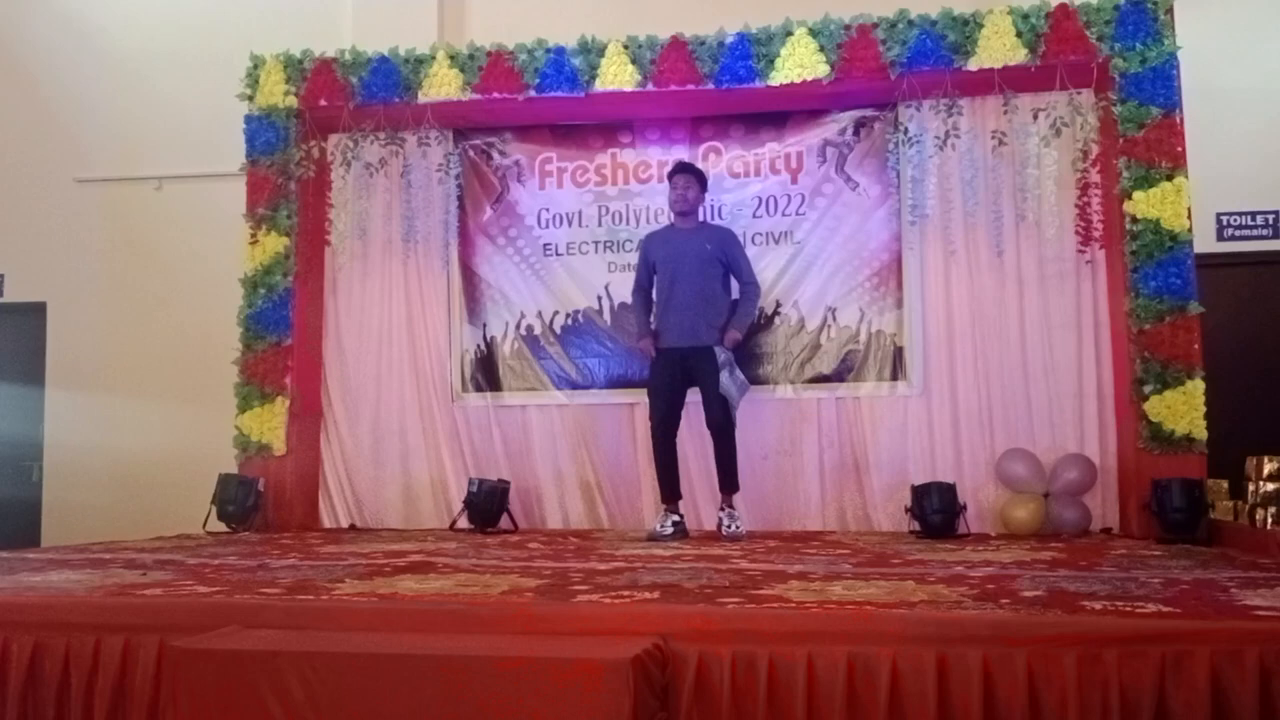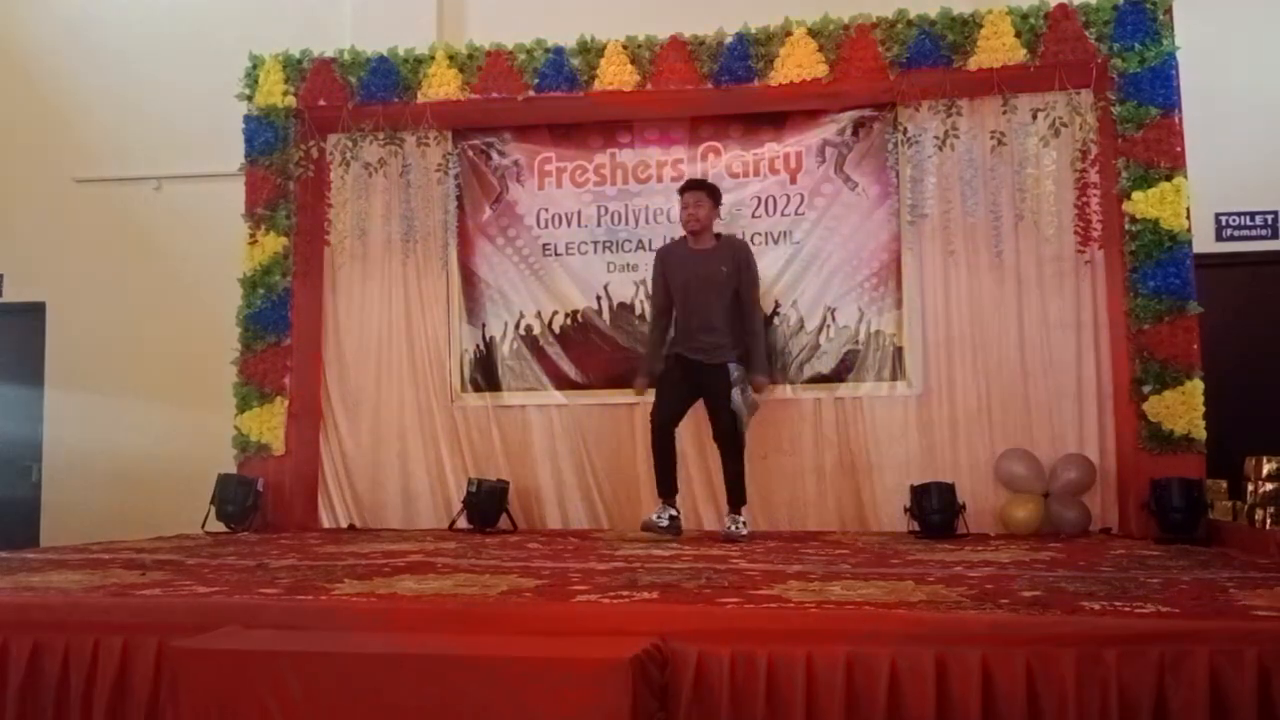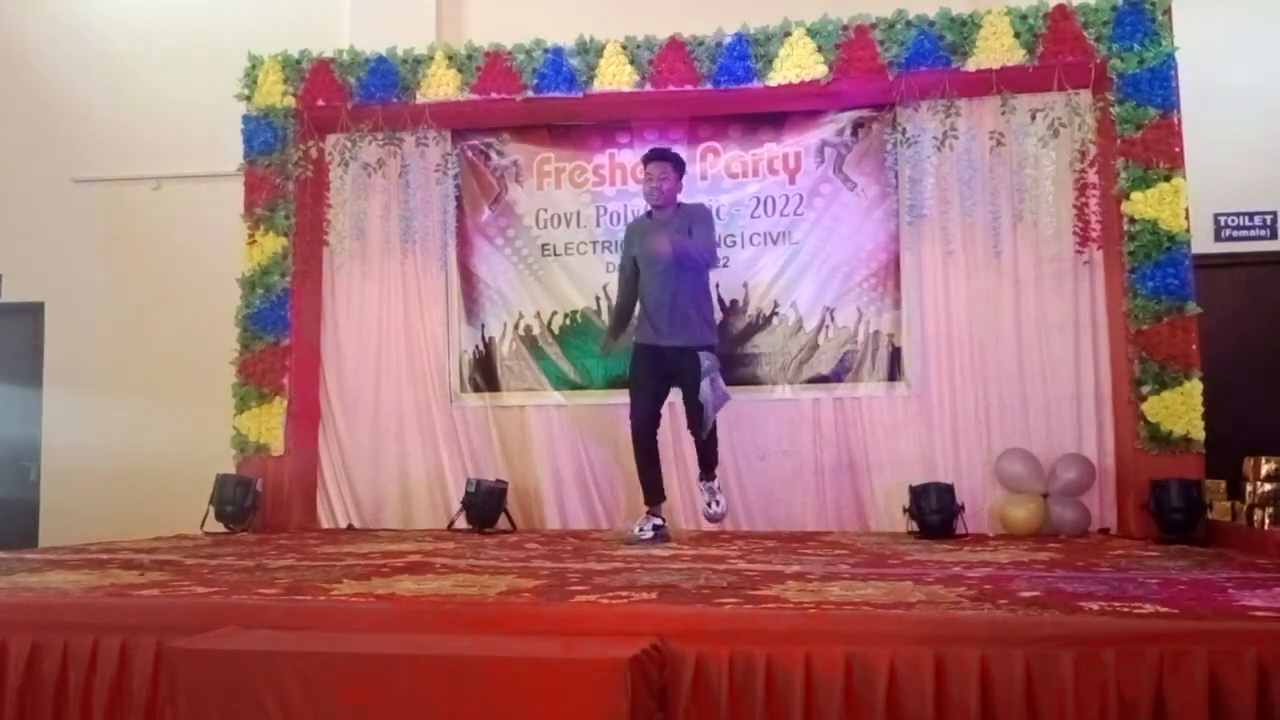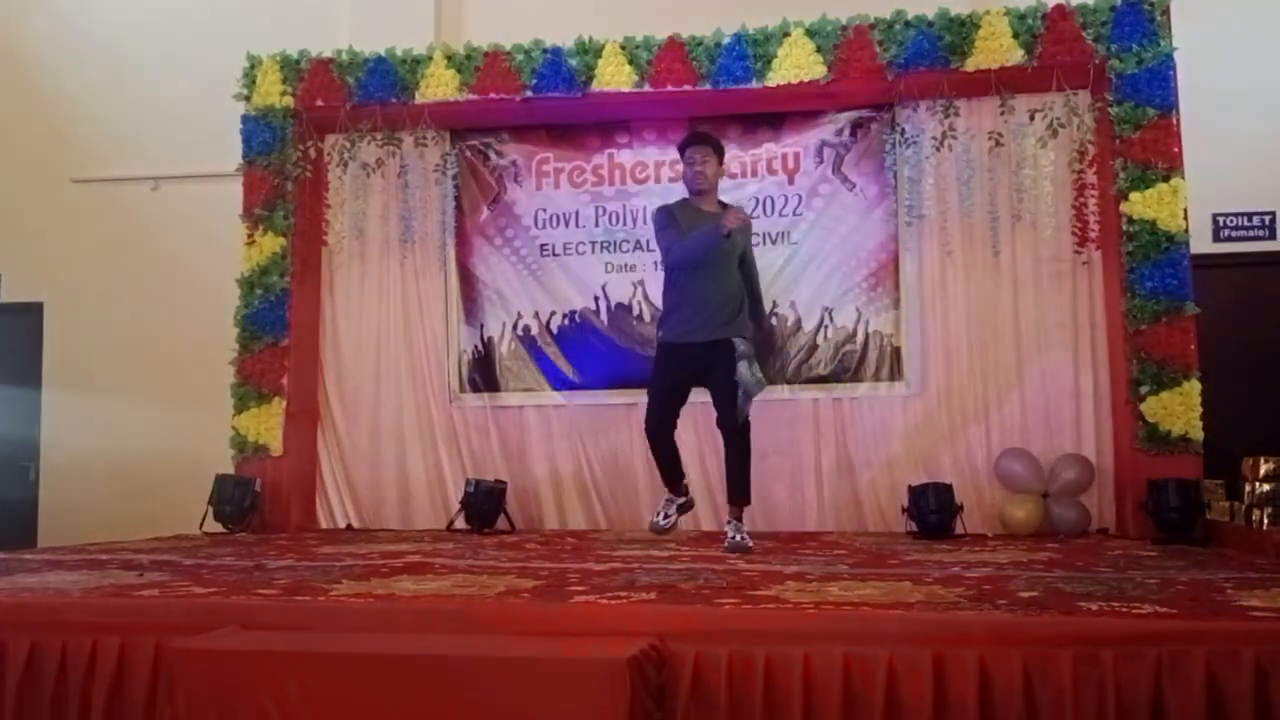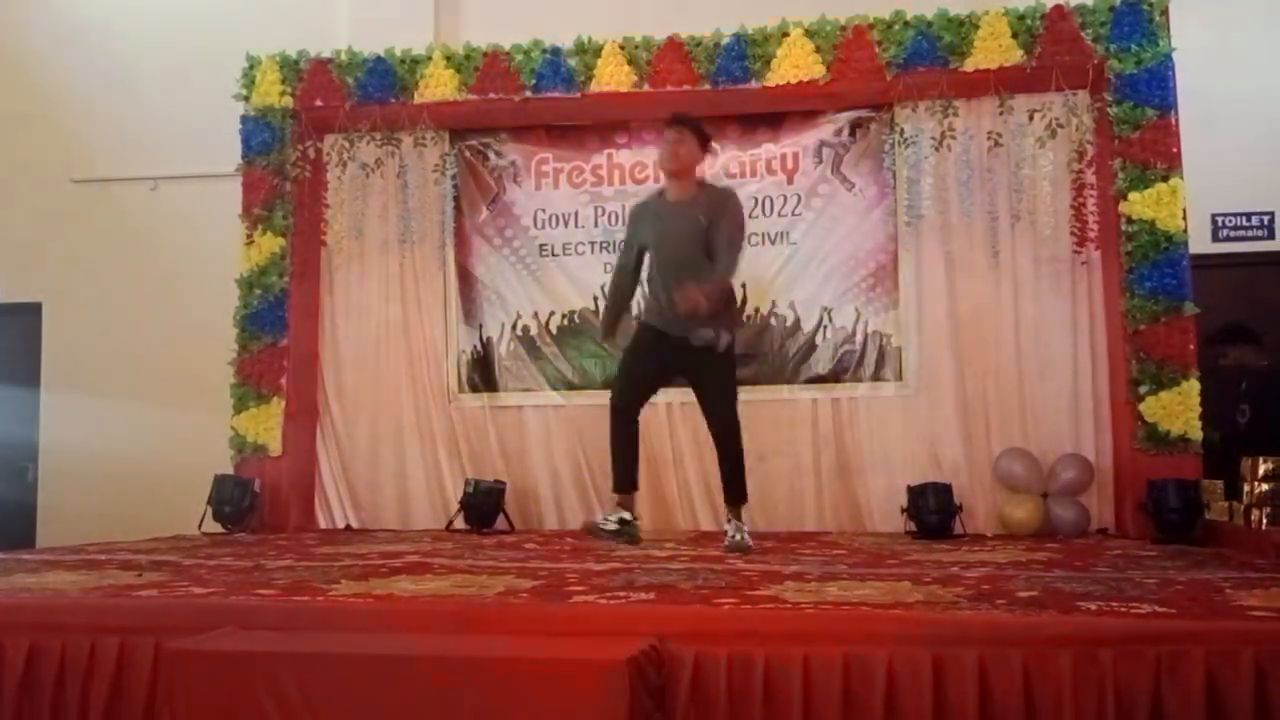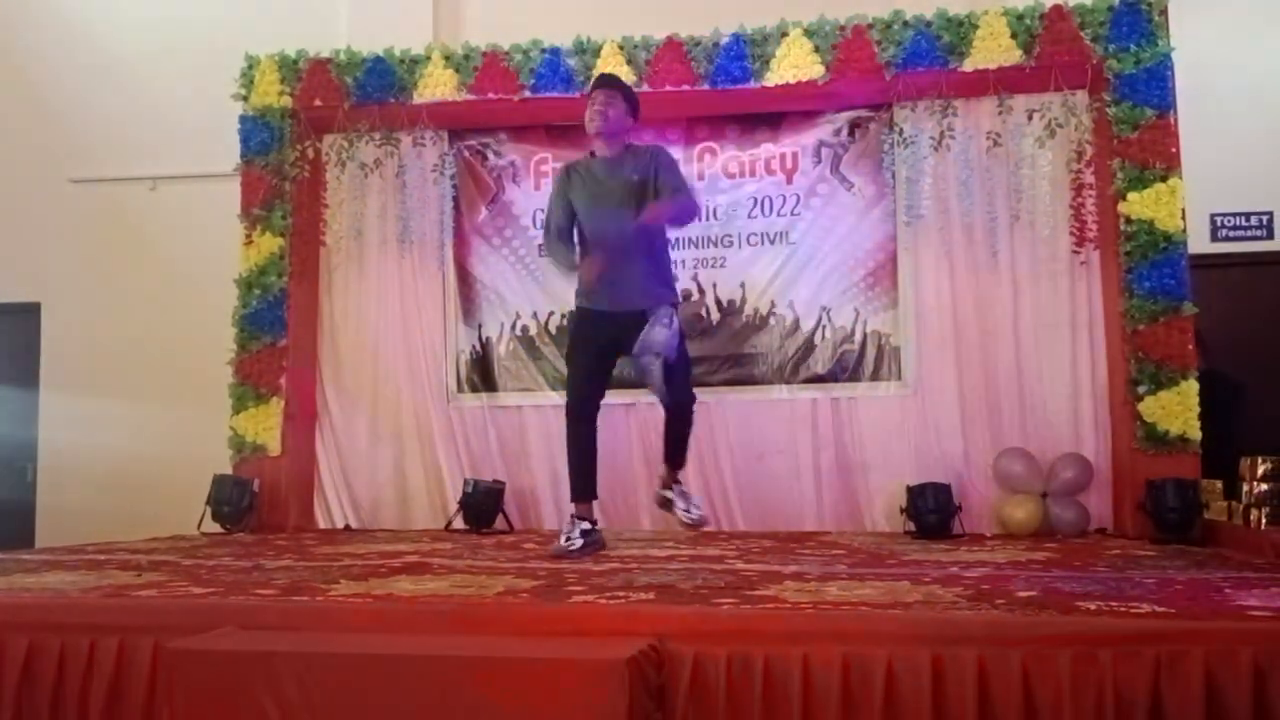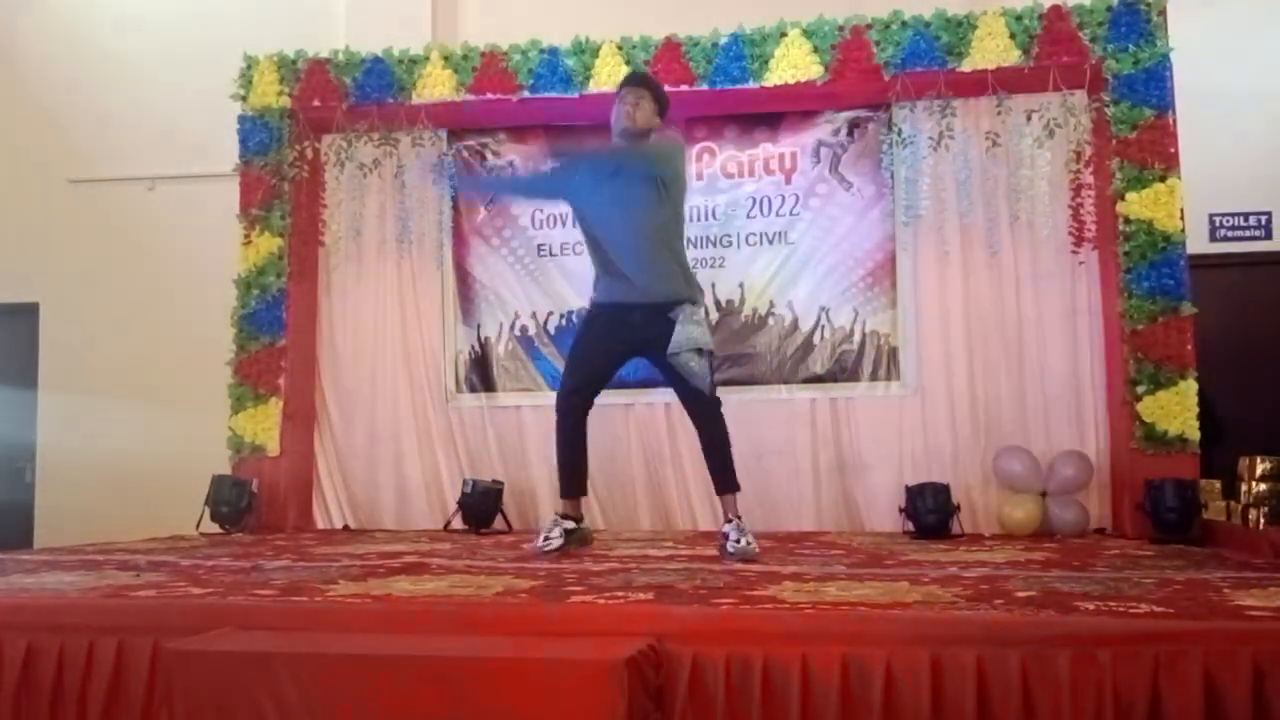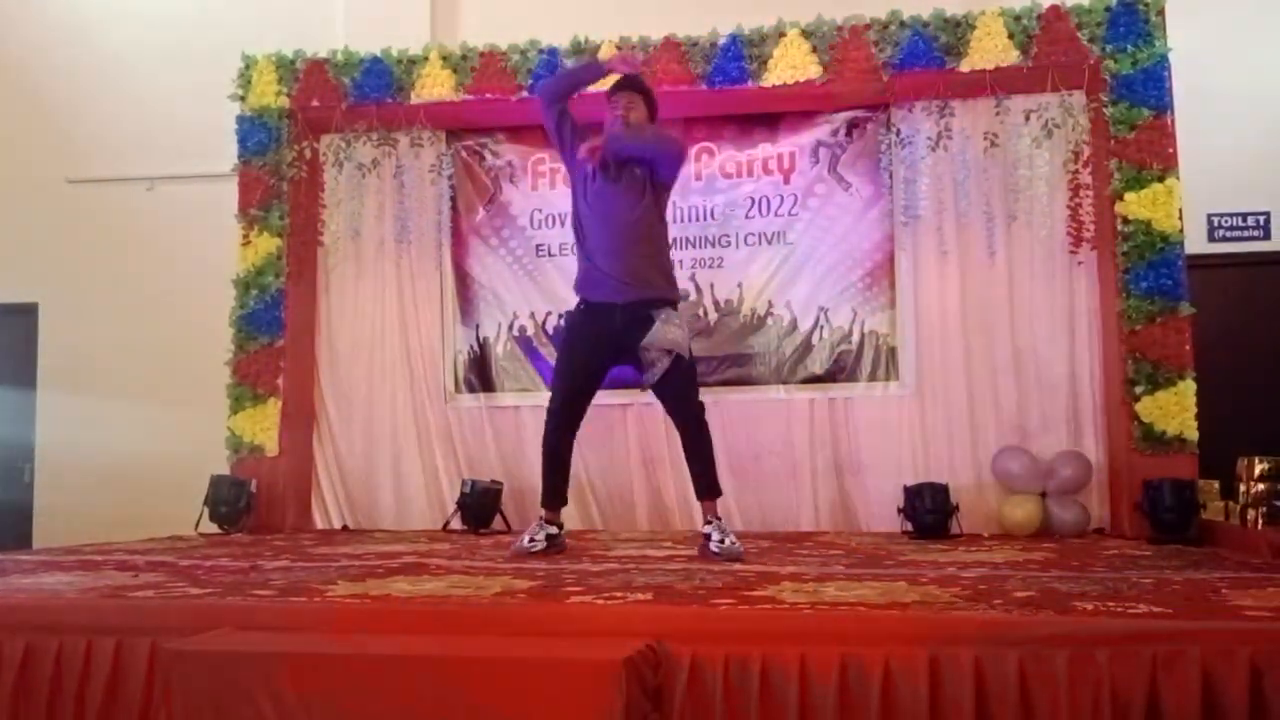
dt=0.5s
person 1, frame 1
left shoulder: (722, 237)
right shoulder: (653, 242)
left elbow: (750, 286)
right elbow: (640, 292)
left wrist: (739, 325)
right wrist: (643, 331)
left hip: (711, 347)
right hip: (667, 349)
left knee: (721, 423)
right knee: (662, 426)
left ankle: (728, 508)
right ankle: (671, 512)
person 1, frame 2
left shoulder: (736, 251)
right shoulder: (667, 256)
left elbow: (750, 311)
right elbow: (660, 314)
left wrist: (758, 367)
right wrist: (647, 368)
left hip: (725, 362)
right hip: (681, 359)
left knee: (729, 437)
right knee: (661, 422)
left ankle: (735, 514)
right ankle: (667, 508)
person 1, frame 3
left shoulder: (698, 216)
right shoulder: (633, 231)
left elbow: (707, 256)
left wrist: (672, 247)
right wrist: (616, 328)
left hip: (694, 343)
right hip: (648, 345)
left knee: (702, 423)
right knee: (642, 424)
left ankle: (708, 480)
right ankle: (653, 514)
person 1, frame 4
left shoulder: (738, 219)
right shoulder: (668, 216)
right elbow: (675, 256)
left wrist: (760, 326)
right wrist: (721, 231)
left hip: (727, 340)
right hip: (676, 341)
left knee: (735, 426)
right knee: (657, 424)
left ankle: (735, 522)
right ankle: (677, 493)
person 1, frame 5
left shoulder: (723, 202)
right shoulder: (643, 212)
left elbow: (729, 258)
right elbow: (626, 270)
left wrist: (706, 291)
right wrist: (609, 320)
left hip: (710, 335)
right hip: (657, 331)
left knee: (724, 425)
right knee: (622, 405)
left ankle: (735, 521)
right ankle: (624, 512)
person 1, frame 6
left shoulder: (654, 159)
right shoulder: (570, 175)
left elbow: (687, 206)
right elbow: (554, 238)
left wrist: (660, 211)
right wrist: (578, 262)
left hip: (653, 308)
right hip: (595, 311)
left knee: (680, 400)
right knee: (579, 408)
left ankle: (672, 483)
right ankle: (583, 520)
person 1, frame 7
left shoulder: (666, 154)
right shoulder: (579, 169)
left elbow: (623, 154)
right elbow: (521, 183)
left wrist: (570, 154)
right wrist: (461, 180)
left hip: (669, 307)
right hip: (609, 311)
left knee: (705, 407)
right knee: (571, 402)
left ankle: (731, 521)
right ankle: (571, 515)
person 1, frame 8
left shoulder: (653, 165)
right shoulder: (583, 158)
left elbow: (670, 144)
right elbow: (547, 97)
left wrist: (610, 142)
right wrist: (602, 67)
left hip: (650, 311)
right hip: (594, 312)
left knee: (689, 414)
right knee: (561, 415)
left ankle: (713, 525)
right ankle: (549, 524)
